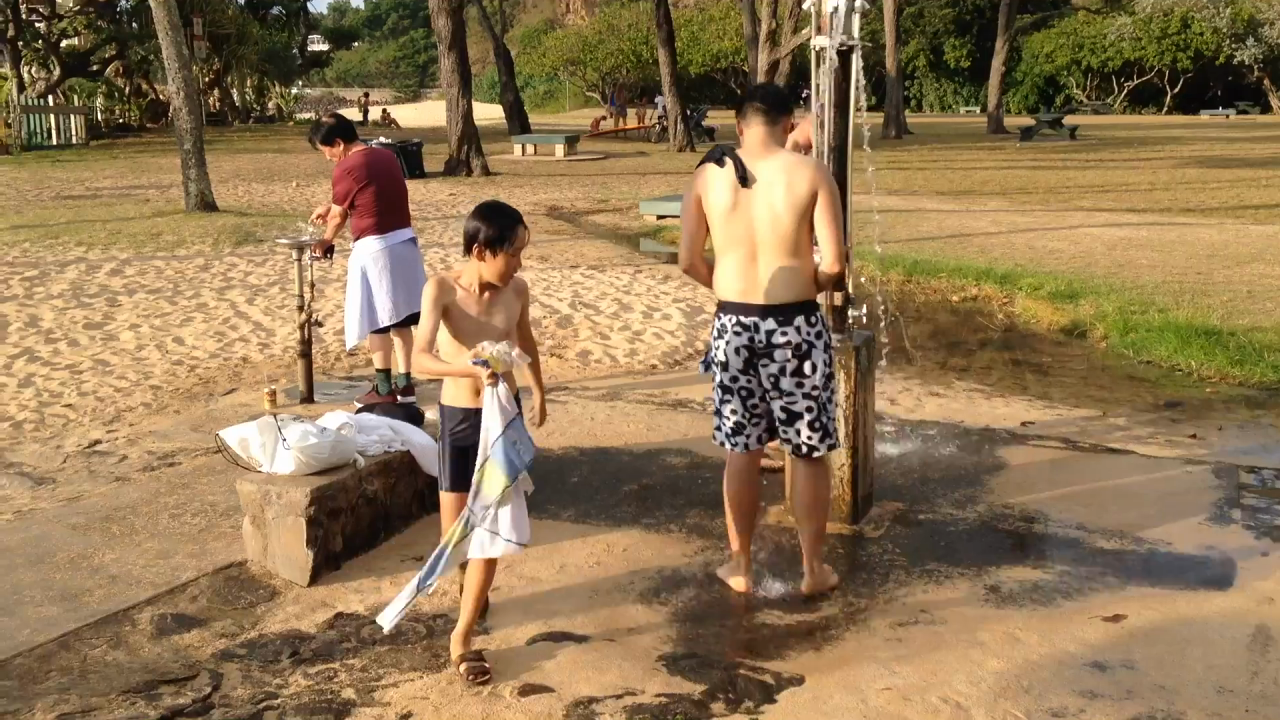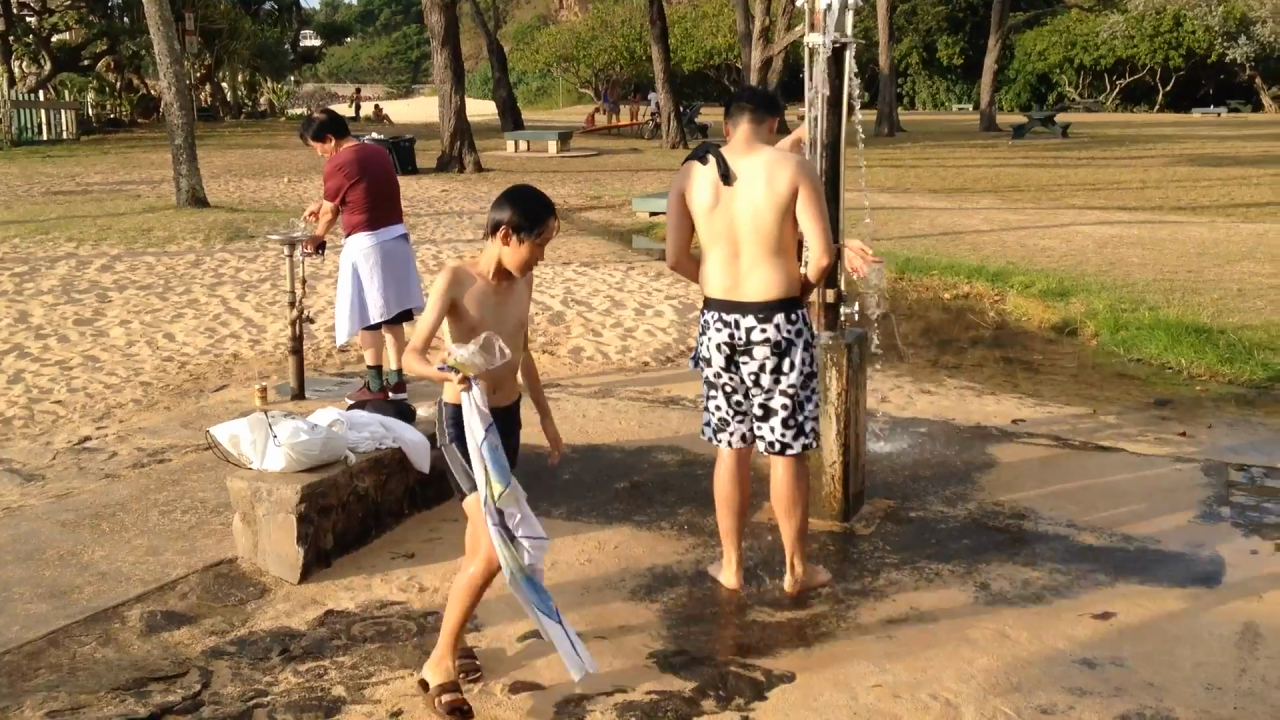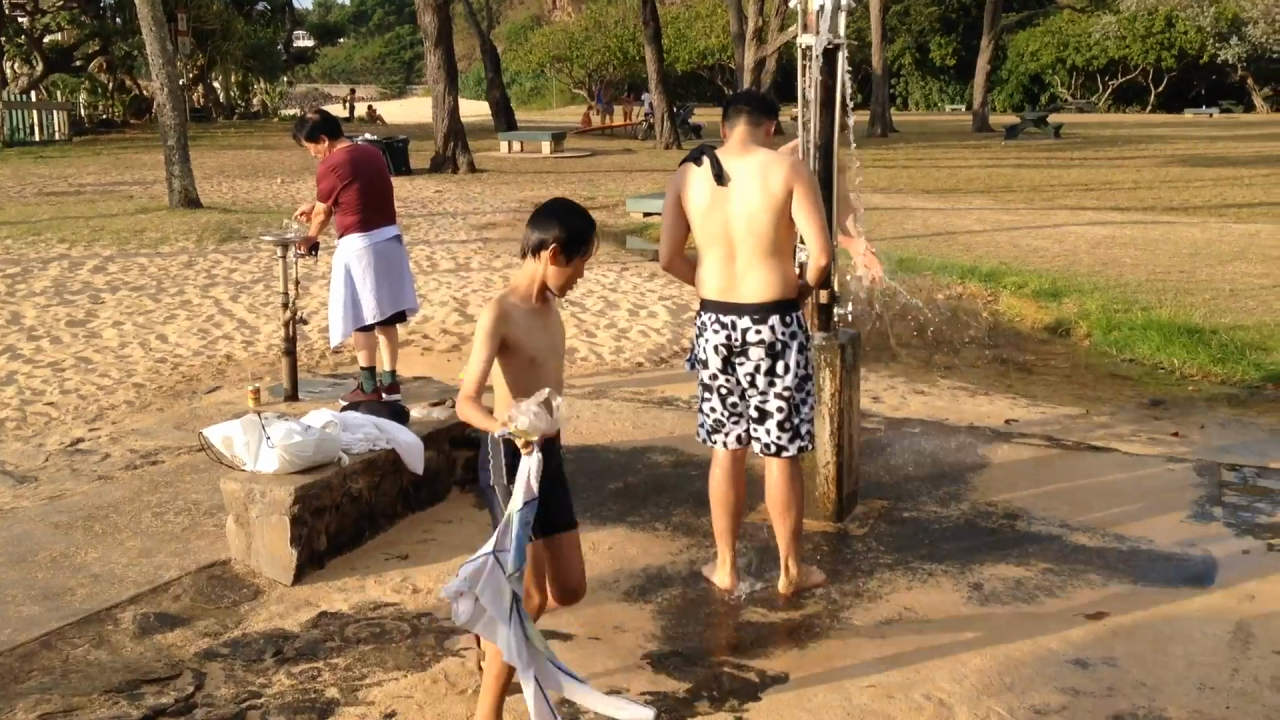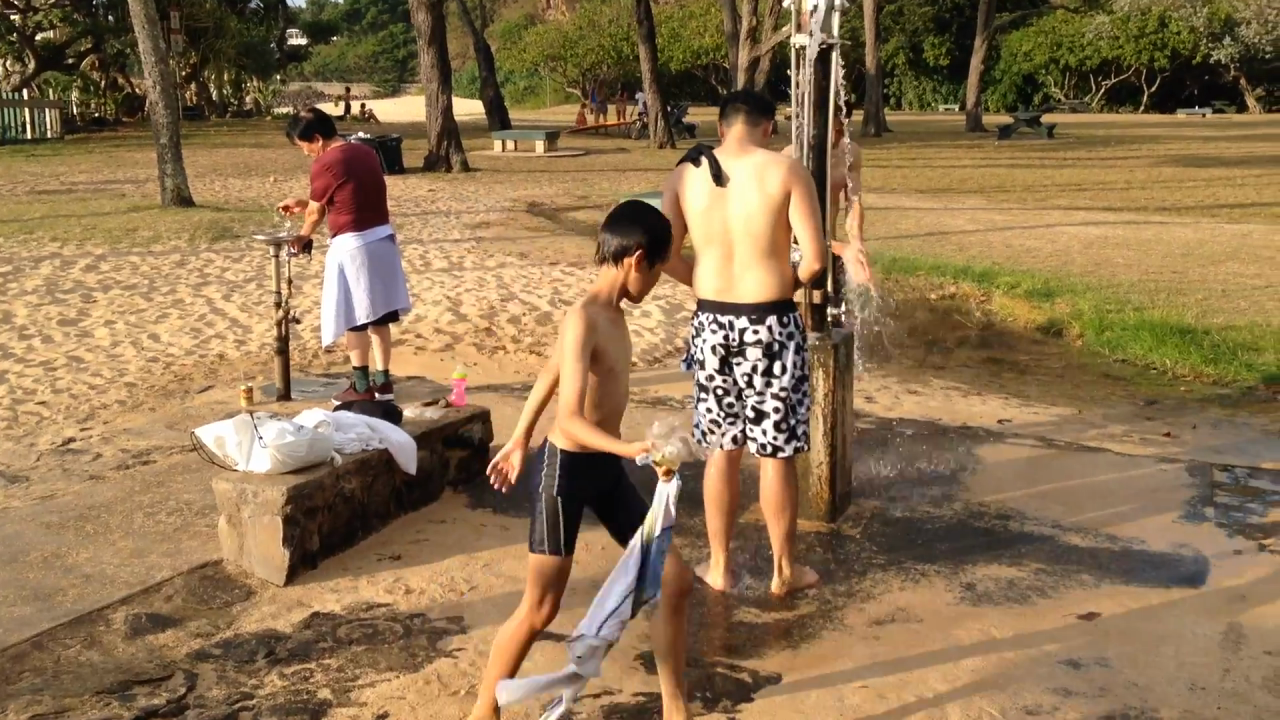
dt=0.3s
person 1, frame 1
left shoulder: (516, 290)
right shoulder: (442, 289)
right elbow: (422, 356)
left wrist: (540, 393)
right wrist: (471, 369)
right hip: (459, 419)
right knee: (454, 532)
left ankle: (462, 638)
right ankle: (472, 578)
person 1, frame 2
left shoulder: (523, 284)
right shoulder: (455, 280)
right elbow: (412, 354)
left wrist: (546, 420)
right wrist: (448, 373)
left hip: (506, 421)
right hip: (461, 422)
left knee: (483, 547)
right knee: (492, 550)
left ankle: (456, 634)
right ankle: (439, 663)
person 1, frame 3
left shoulder: (548, 302)
right shoulder: (499, 312)
right elbow: (466, 402)
right wrist: (503, 426)
left hip: (548, 456)
right hip: (508, 460)
left knee: (570, 589)
right knee: (526, 599)
left ankle: (496, 642)
person 1, frame 4
left shoulder: (611, 312)
right shoulder: (582, 321)
left elbow: (549, 378)
right elbow: (577, 421)
left wrist: (520, 440)
right wrist: (631, 448)
left hip: (608, 467)
right hip: (567, 467)
left knee: (675, 577)
right knee: (541, 605)
person 2, frame 1
left shoulder: (707, 176)
right shoulder: (810, 173)
left elbow: (688, 261)
right elbow: (834, 262)
right wrist: (807, 286)
left hip: (734, 325)
right hip: (795, 325)
left knee: (742, 450)
right knee: (807, 450)
left ankle: (739, 566)
right ankle: (812, 568)
person 2, frame 2
left shoulder: (691, 172)
right shoulder: (793, 169)
left elbow: (676, 258)
right elbow: (823, 255)
right wrist: (805, 285)
left hip: (719, 321)
right hip: (778, 323)
left knee: (731, 446)
right knee: (786, 450)
left ankle: (731, 564)
right ankle: (798, 568)
person 2, frame 3
left shoulder: (687, 175)
right shoulder: (789, 169)
left elbow: (669, 257)
right elbow: (821, 254)
right wrist: (804, 287)
left hip: (715, 323)
right hip: (773, 324)
left knee: (726, 447)
right knee: (782, 450)
left ankle: (725, 565)
right ankle: (791, 569)
person 2, frame 4
left shoulder: (684, 175)
right shoulder: (787, 171)
left elbow: (667, 257)
right elbow: (815, 257)
right wrist: (790, 282)
left hip: (713, 324)
right hip: (772, 325)
left knee: (722, 448)
right knee: (778, 451)
left ankle: (719, 565)
right ankle: (786, 569)
person 3, frame 1
left shoulder: (346, 169)
right shoulder: (387, 157)
left elbow: (339, 218)
left wrist: (325, 242)
right wrist: (331, 207)
left hip: (375, 250)
right hip: (404, 242)
left knee: (378, 321)
right knee: (400, 317)
left ankle: (384, 389)
right ankle: (405, 383)
person 3, frame 2
left shoulder: (338, 164)
right shoulder: (379, 152)
left elbow: (330, 213)
left wrist: (317, 237)
right wrist: (323, 205)
left hip: (366, 246)
right hip: (396, 239)
left knee: (369, 318)
right knee: (393, 314)
left ankle: (376, 387)
right ankle: (396, 380)
person 3, frame 3
left shoulder: (331, 165)
right shoulder: (373, 154)
left elbow: (323, 214)
left wrist: (310, 239)
right wrist: (314, 207)
left hip: (359, 247)
right hip: (389, 240)
left knee: (362, 319)
right knee: (387, 315)
left ankle: (369, 387)
right ankle: (390, 381)
person 3, frame 4
left shoulder: (325, 164)
right shoulder: (366, 153)
left elbow: (316, 213)
left wrist: (302, 237)
right wrist: (301, 202)
left hip: (352, 247)
right hip: (382, 240)
left knee: (354, 319)
right knee: (379, 316)
left ankle: (362, 387)
right ankle: (383, 381)
